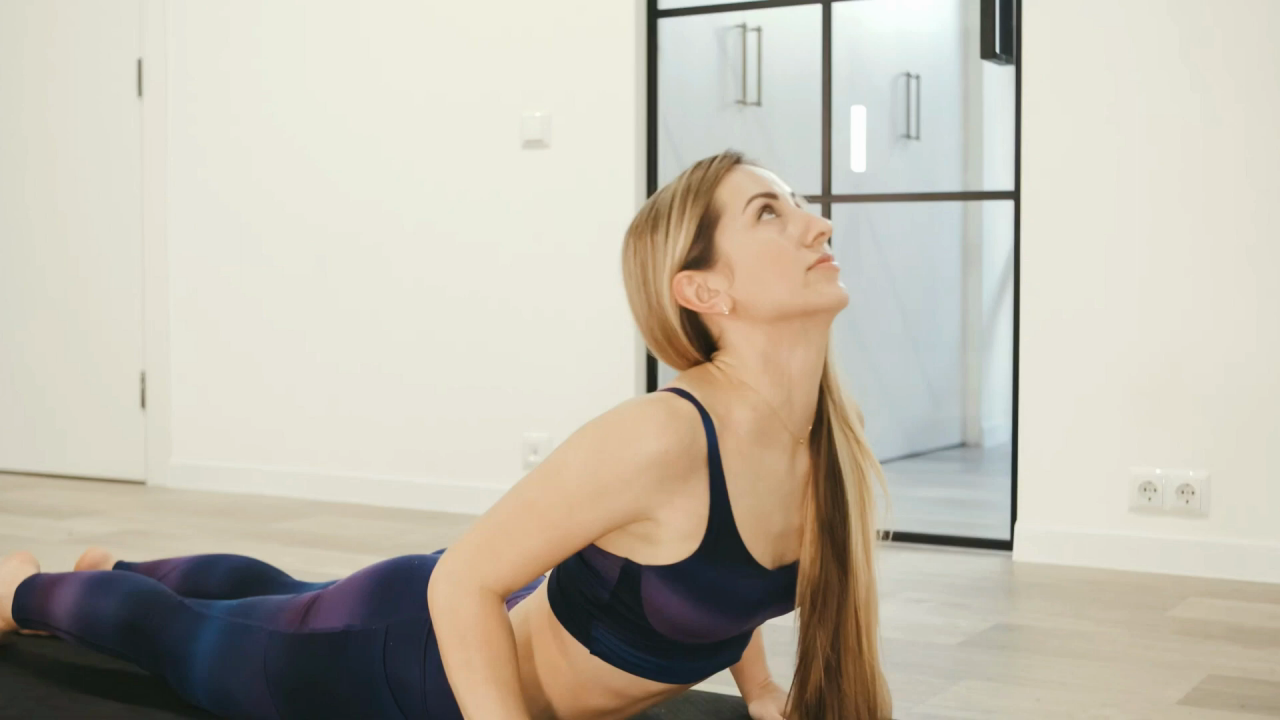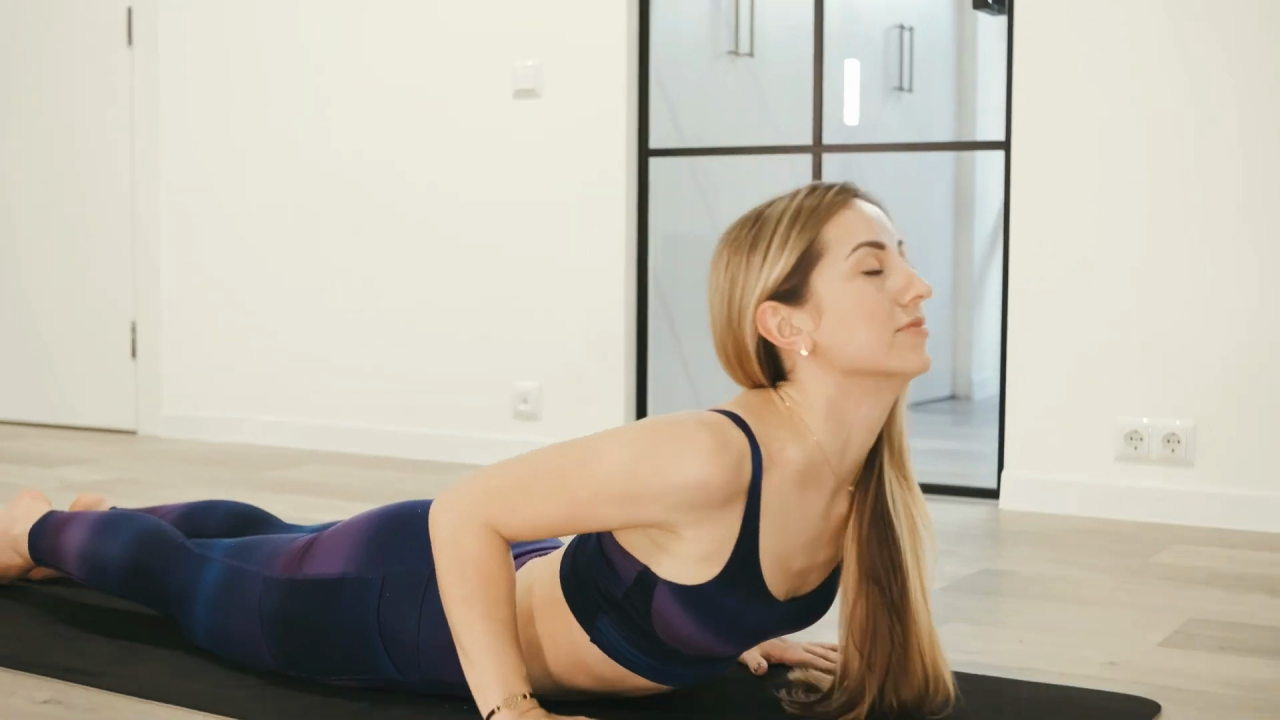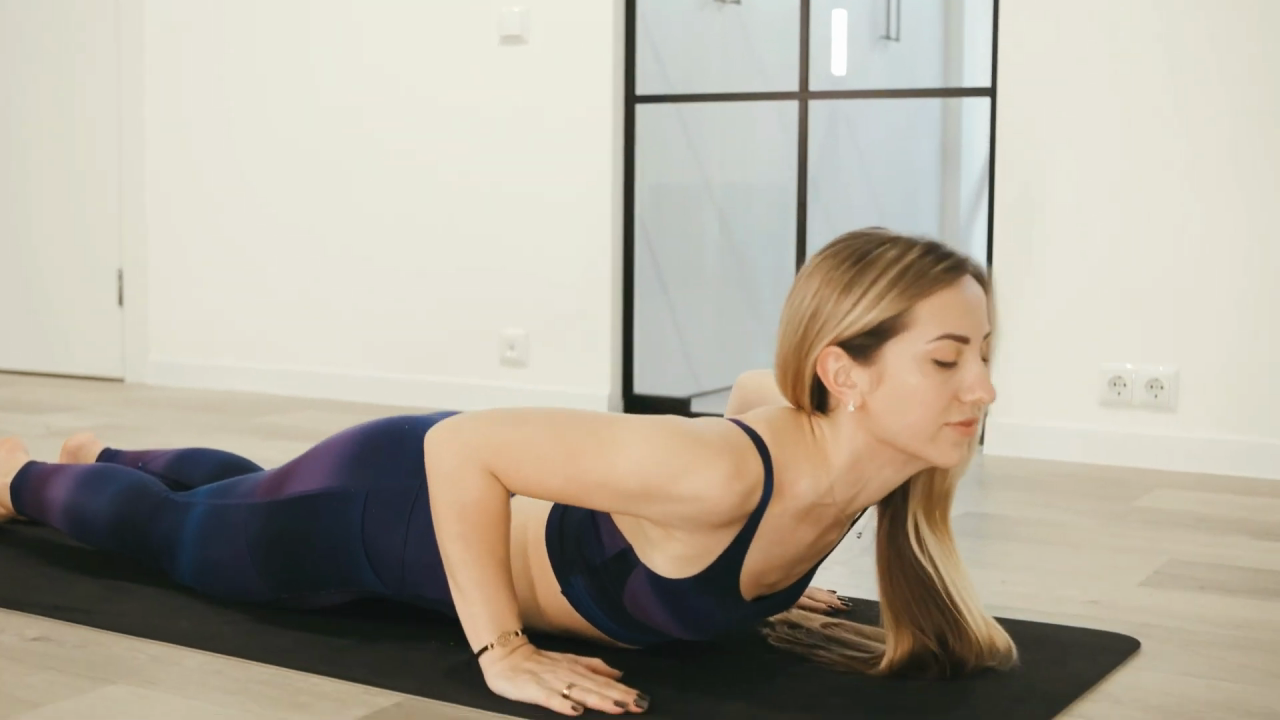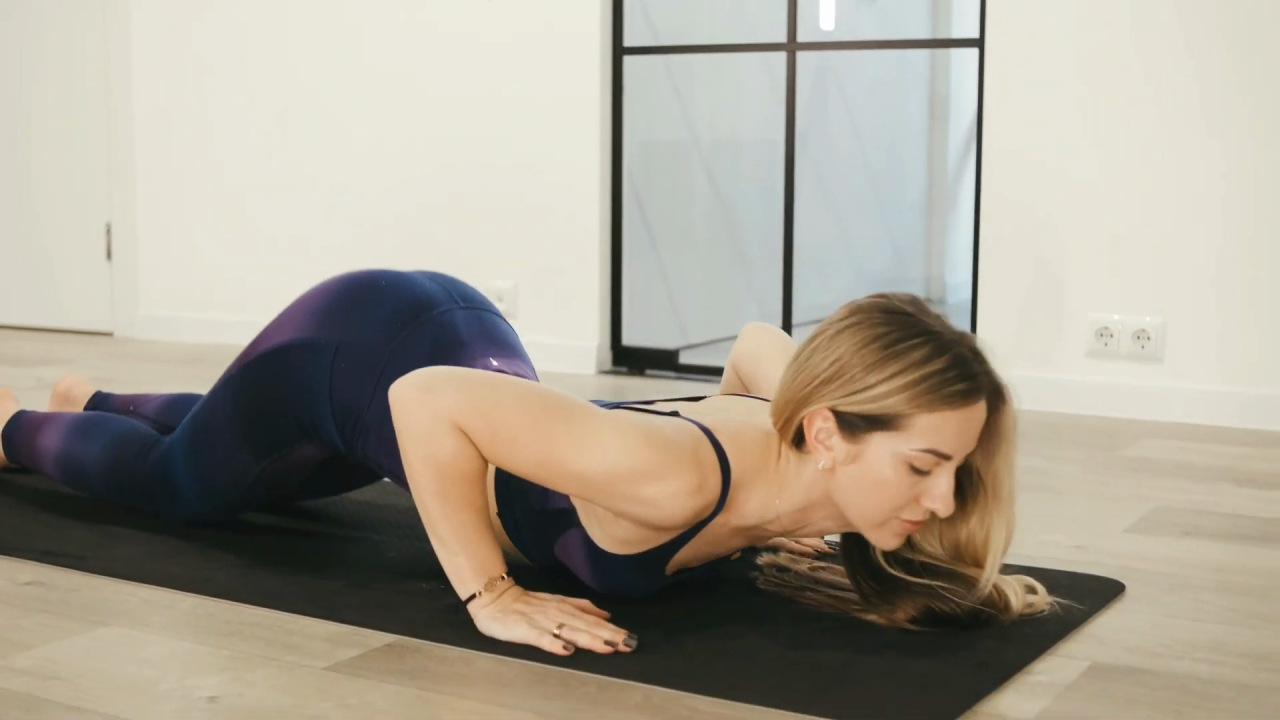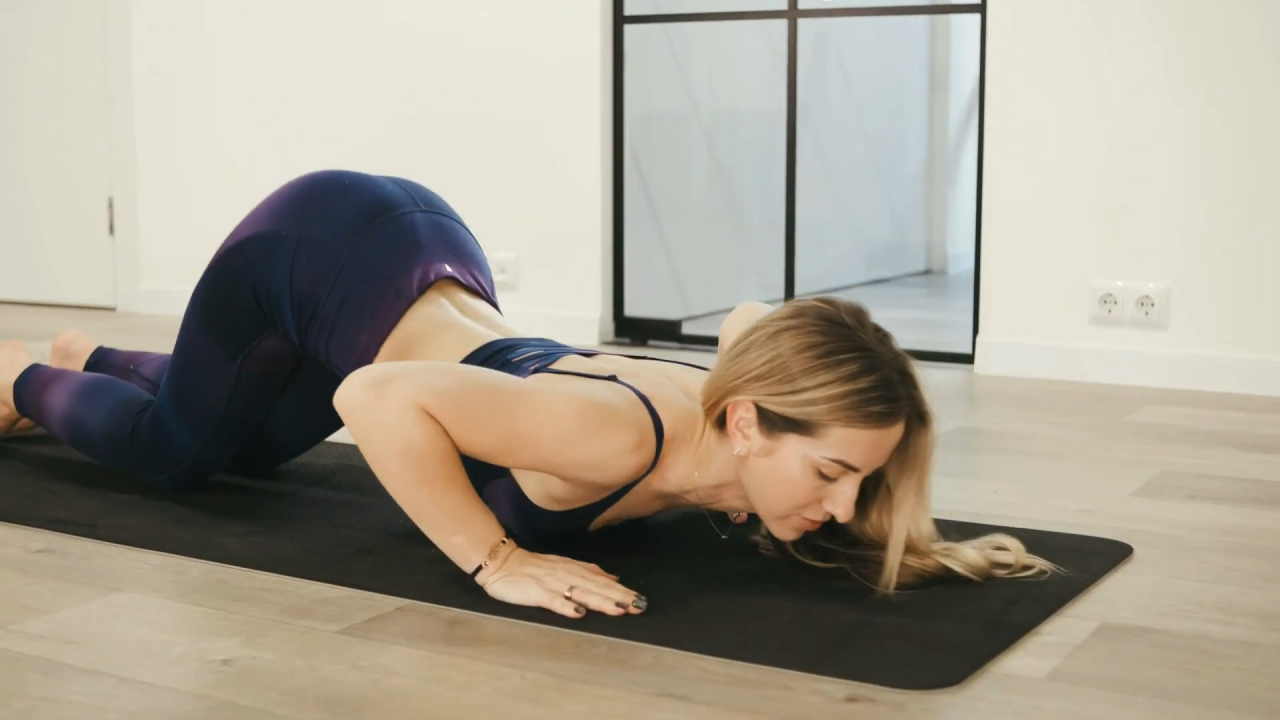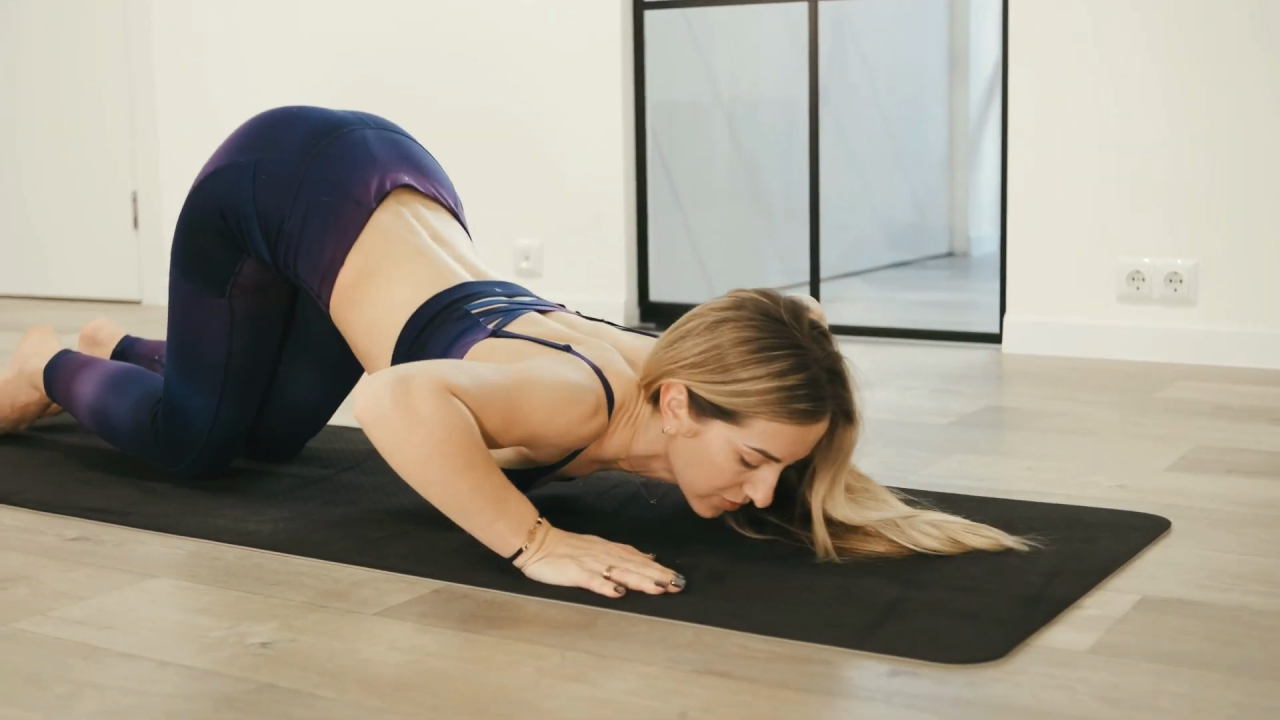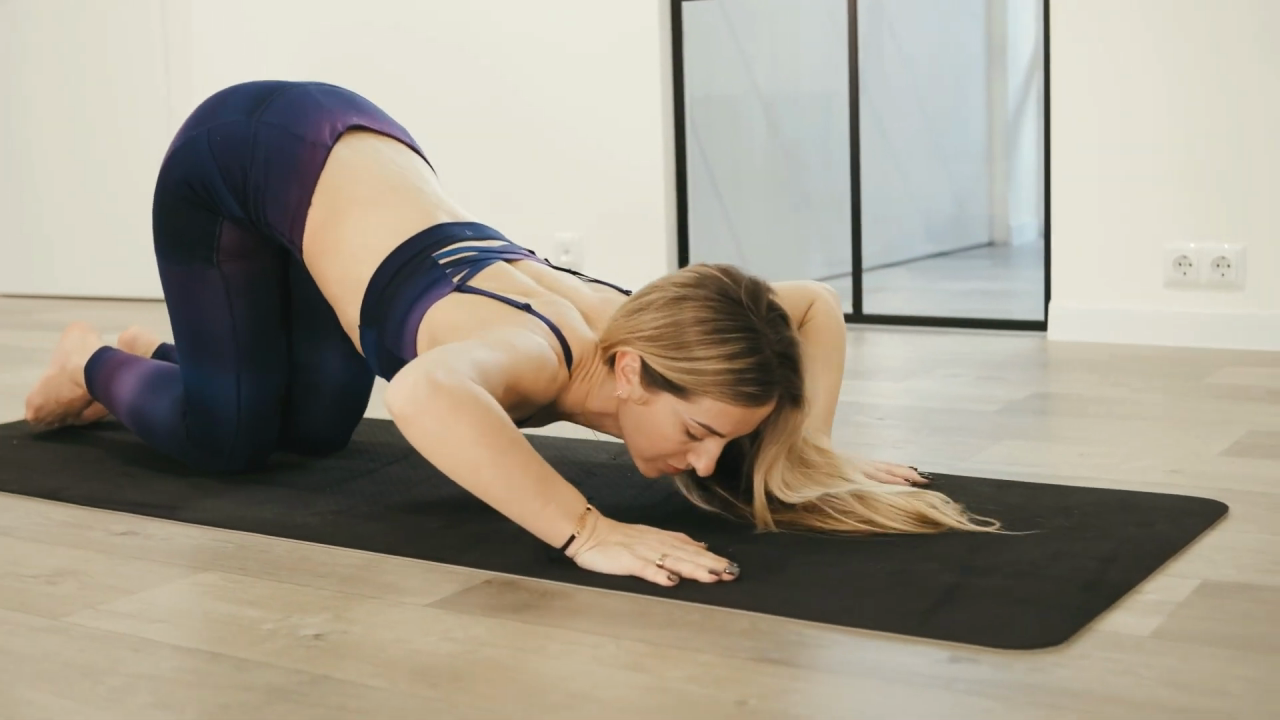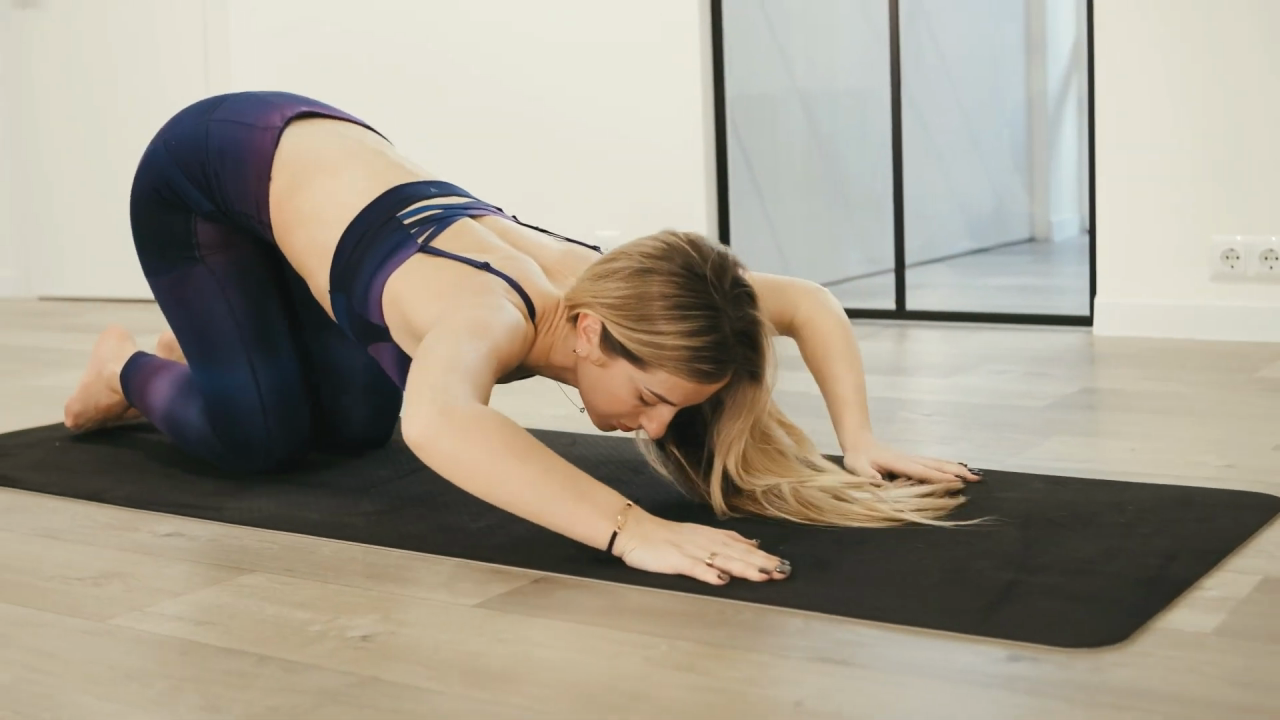
dt=0.4s
person 1, frame 1
left shoulder: (825, 434)
right shoulder: (658, 439)
right elbow: (463, 588)
left hip: (512, 618)
left knee: (285, 595)
right knee: (183, 639)
left ankle: (114, 571)
person 1, frame 2
left shoulder: (853, 451)
right shoulder: (705, 461)
right elbow: (465, 512)
left wrist: (755, 630)
left hip: (513, 582)
right hip: (406, 609)
left knee: (277, 540)
right knee: (185, 579)
left ankle: (111, 513)
person 1, frame 3
left shoulder: (857, 452)
right shoulder: (716, 476)
left elbow: (755, 389)
right elbow: (462, 450)
left wrist: (758, 585)
left hip: (473, 506)
right hip: (387, 510)
left knee: (243, 488)
right knee: (173, 533)
left ankle: (101, 454)
person 1, frame 4
left shoulder: (796, 446)
right shoulder: (682, 476)
left elbow: (756, 340)
right elbow: (427, 400)
right wrist: (492, 595)
left hip: (448, 335)
right hip: (352, 358)
left knee: (250, 479)
right knee: (172, 485)
left ankle: (92, 399)
person 1, frame 5
left shoulder: (735, 402)
right shoulder: (622, 441)
left elbow: (749, 316)
right elbow: (376, 399)
left wrist: (785, 490)
right wrist: (498, 563)
left hip: (408, 248)
right hip: (309, 250)
left knee: (253, 447)
right knee: (171, 453)
left ankle: (96, 360)
person 1, frame 6
left shoulder: (680, 382)
right shoulder: (574, 402)
left elbow: (796, 312)
right elbow: (397, 401)
left wrist: (819, 479)
right wrist: (535, 544)
left hip: (379, 178)
right hip: (274, 183)
left knee: (273, 432)
right knee: (193, 440)
left ankle: (117, 348)
person 1, frame 7
left shoulder: (644, 334)
right shoulder: (527, 355)
left elbow: (814, 302)
right elbow: (428, 394)
left wrist: (815, 450)
right wrist: (585, 532)
left hip: (343, 145)
right hip: (236, 158)
left knee: (317, 429)
right knee: (228, 434)
left ankle: (155, 351)
right ankle: (95, 366)
person 1, frame 8
left shoulder: (614, 293)
right shoulder: (493, 317)
left elbow: (809, 304)
right elbow: (438, 423)
left wrist: (858, 443)
right wrist: (628, 530)
left hip: (317, 152)
right hip: (204, 170)
left knee: (355, 425)
right knee: (260, 434)
left ankle: (196, 356)
right ankle: (130, 371)
